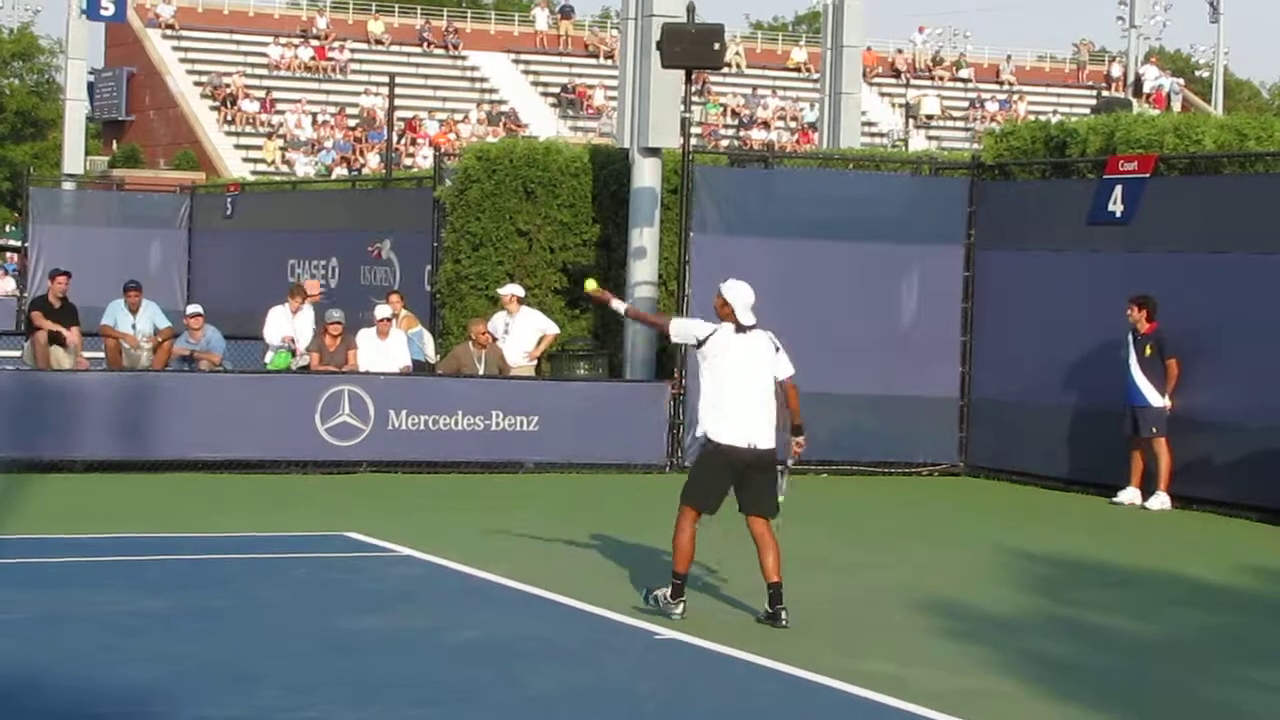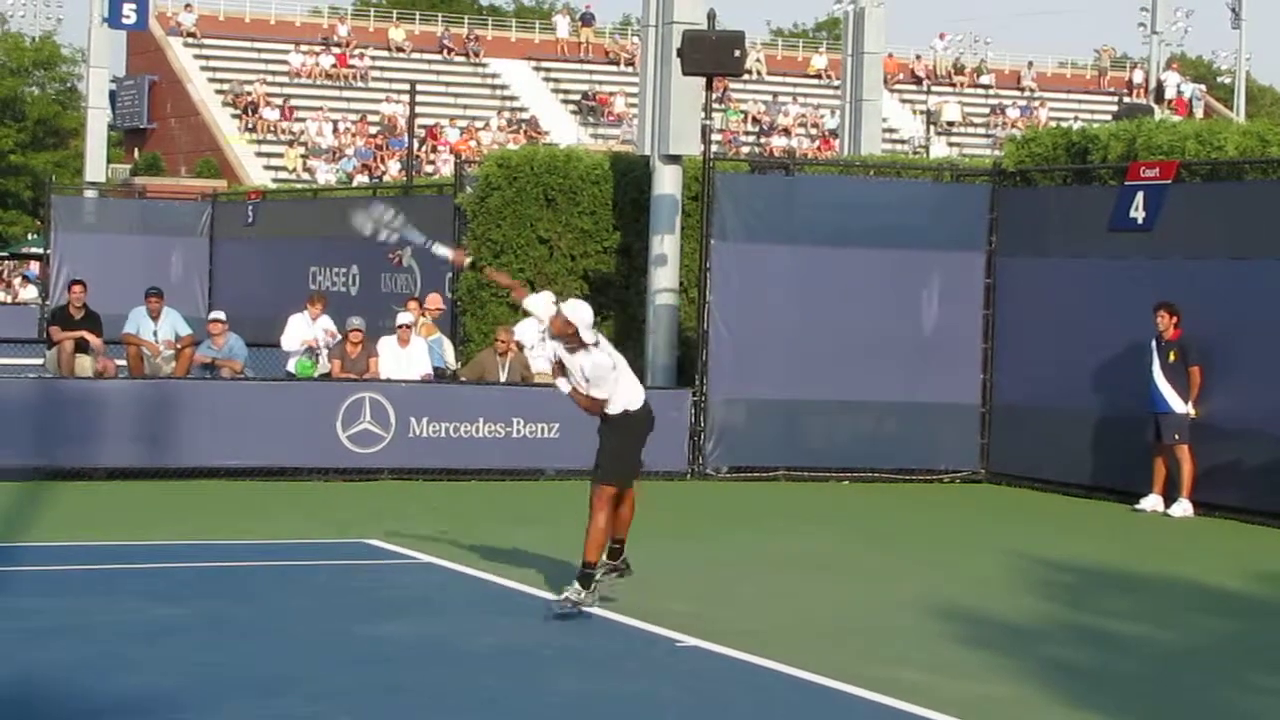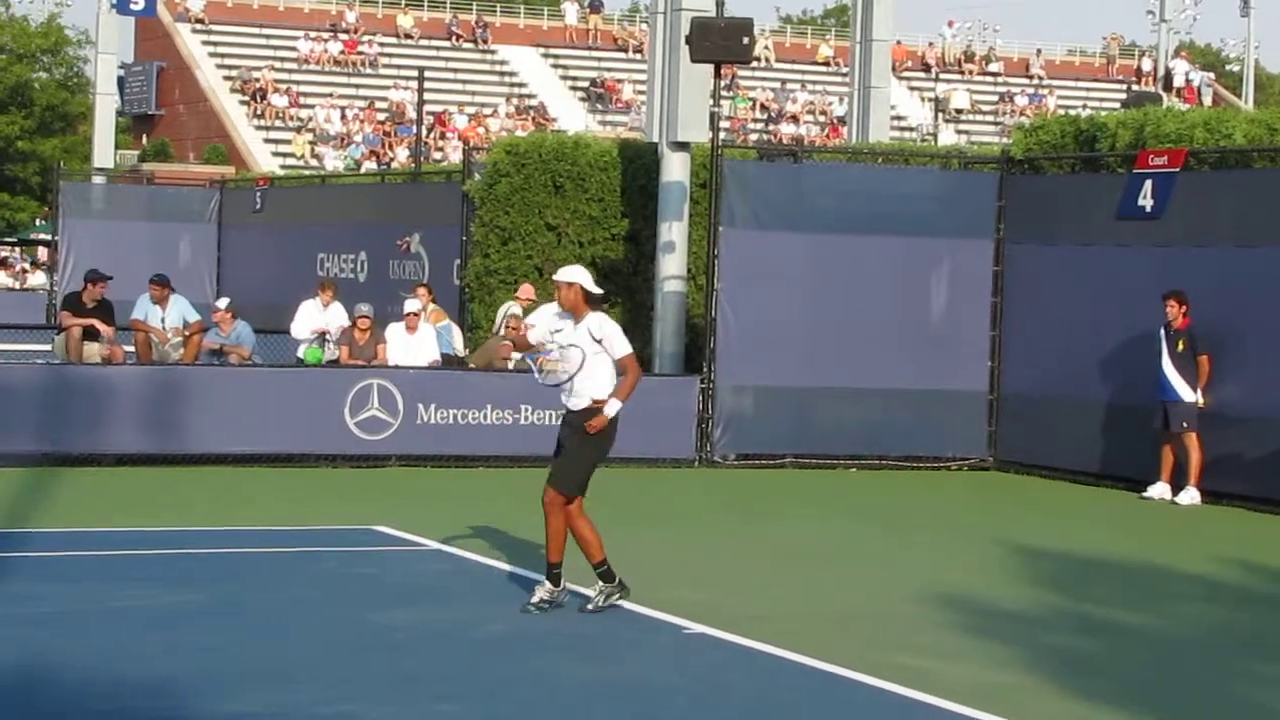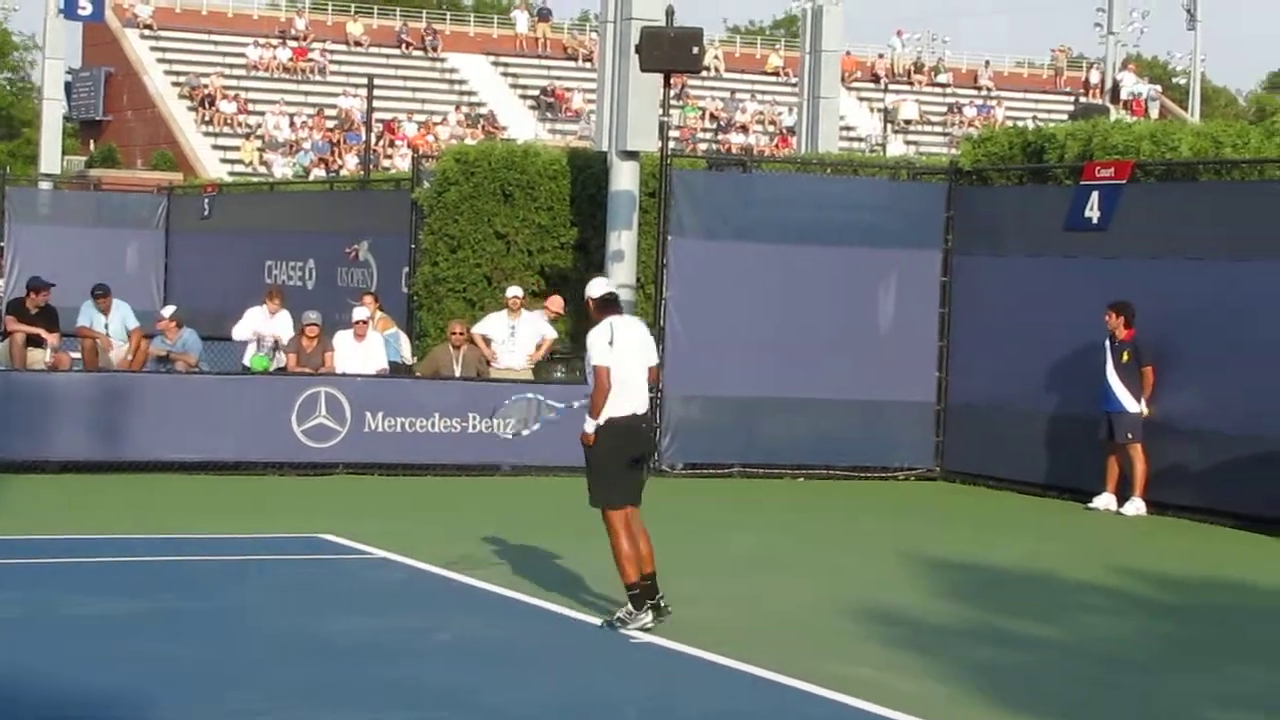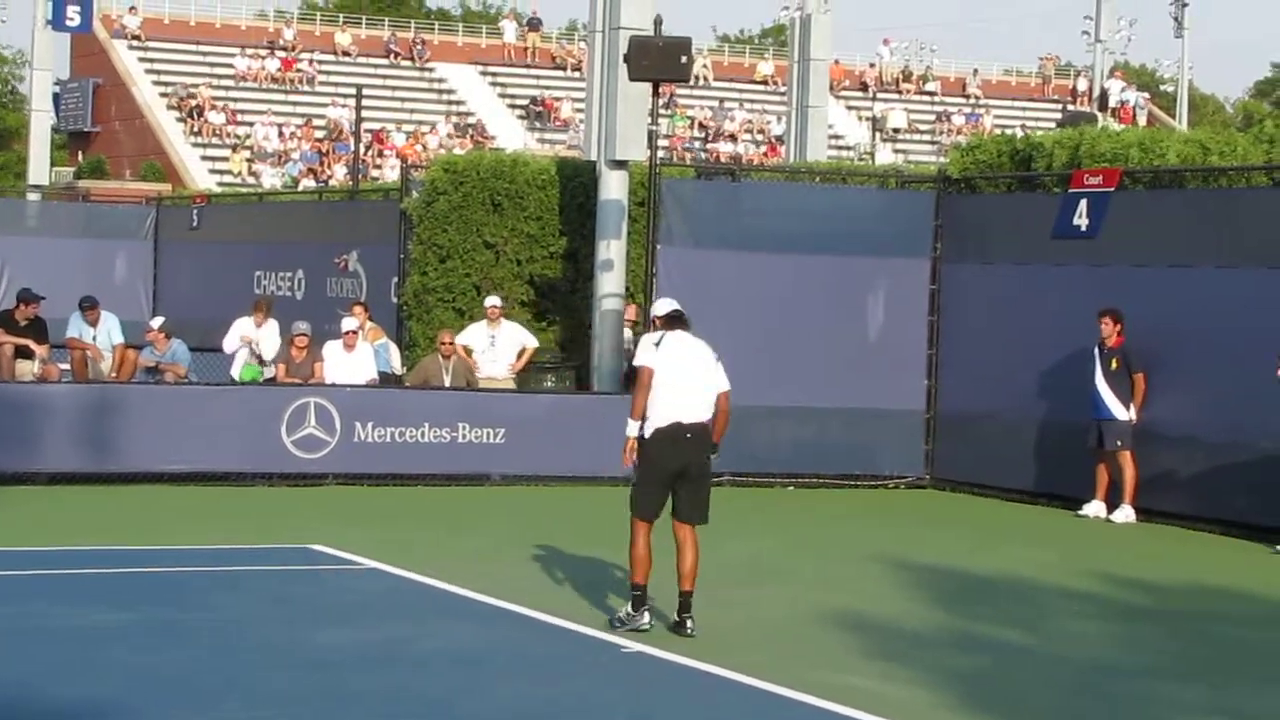
dt=1s
person 1, frame 1
left shoulder: (706, 334)
right shoulder: (769, 341)
left elbow: (659, 321)
right elbow: (791, 392)
left wrist: (614, 302)
right wrist: (797, 433)
left hip: (723, 445)
right hip: (763, 448)
left knee: (689, 514)
right knee: (760, 524)
left ankle: (675, 596)
right ankle: (776, 605)
person 1, frame 2
left shoulder: (597, 361)
right shoulder: (559, 325)
left elbow: (594, 406)
right elbow: (521, 292)
left wrist: (564, 381)
right wrist: (479, 268)
left hip: (629, 419)
right hip: (615, 417)
left knee: (602, 497)
right knee: (623, 487)
left ankle: (585, 583)
right ankle: (616, 558)
person 1, frame 3
left shoulder: (603, 326)
right shoulder: (559, 322)
left elbow: (632, 371)
right elbow: (525, 341)
left wrist: (608, 412)
right wrist: (512, 343)
left hip: (594, 424)
right hip: (572, 421)
left knee: (553, 500)
right knee: (570, 507)
left ankle: (553, 586)
right ankle: (610, 583)
person 1, frame 4
left shoulder: (599, 333)
right shoulder: (640, 327)
left elbow: (603, 385)
right elbow: (652, 377)
left wrist: (589, 425)
left hip: (611, 431)
right hip: (639, 427)
left knee: (616, 522)
right knee: (630, 516)
left ankle: (637, 608)
right ankle: (651, 596)
person 1, frame 5
left shoulder: (653, 341)
right shoulder: (707, 351)
left elbow: (644, 384)
right elbow: (723, 408)
left wrist: (632, 432)
right wrist: (710, 449)
left hip: (661, 440)
right hip: (698, 440)
left knee: (641, 525)
right knee: (685, 529)
left ankle: (638, 608)
right ankle: (684, 614)
person 2, frame 1
left shoulder: (1157, 337)
right shoulder: (1132, 336)
left elbow: (1173, 369)
left wrist: (1166, 396)
right wrist: (1133, 393)
left hip: (1153, 402)
right hip: (1134, 400)
left knee: (1159, 445)
right knee: (1136, 444)
left ankle: (1162, 495)
right ankle: (1134, 490)
person 2, frame 2
left shoulder: (1182, 344)
right shoulder: (1155, 343)
left elbow: (1195, 376)
left wrist: (1189, 403)
right wrist: (1156, 399)
left hip: (1176, 408)
right hip: (1158, 407)
left knee: (1181, 452)
right knee: (1159, 452)
left ankle: (1184, 502)
right ankle: (1156, 497)
person 2, frame 3
left shoulder: (1191, 333)
right shoulder: (1164, 331)
left elbow: (1204, 363)
left wrist: (1198, 391)
right wrist: (1165, 387)
left hip: (1184, 397)
right hip: (1167, 395)
left knee: (1190, 439)
right knee: (1167, 440)
left ankle: (1192, 490)
right ankle: (1164, 485)
person 2, frame 4
left shoulder: (1135, 344)
right shoulder: (1109, 342)
left elbow: (1148, 375)
left wrist: (1142, 403)
right wrist: (1110, 399)
left hip: (1129, 408)
right hip: (1111, 406)
left knee: (1134, 450)
right knee: (1113, 450)
left ankle: (1137, 500)
right ankle: (1109, 496)
person 2, frame 5
left shoulder: (1125, 351)
right shoulder: (1098, 349)
left elbow: (1140, 382)
left wrist: (1133, 411)
right wrist: (1099, 406)
left hip: (1118, 415)
right hip: (1100, 414)
left knee: (1124, 458)
right knee: (1102, 458)
left ankle: (1127, 508)
right ankle: (1099, 503)
